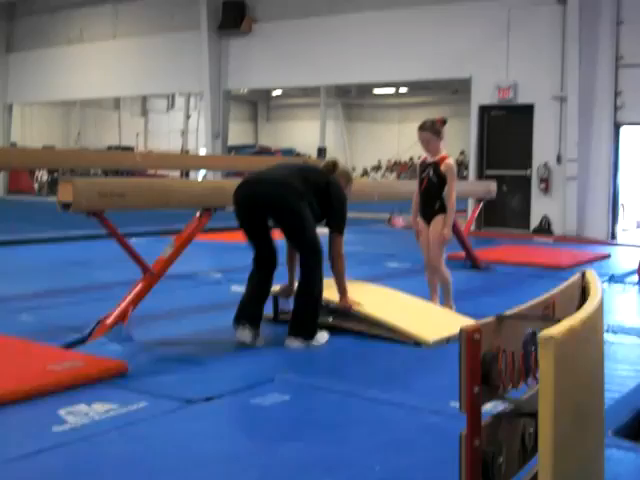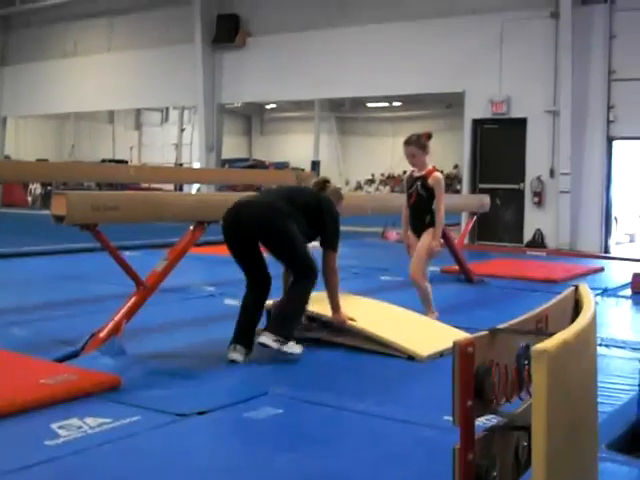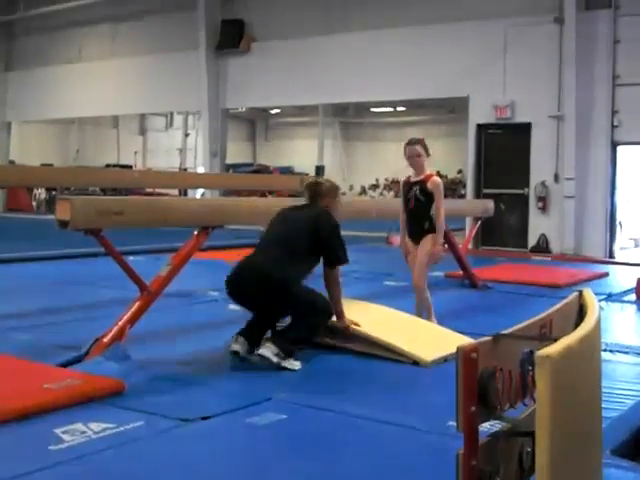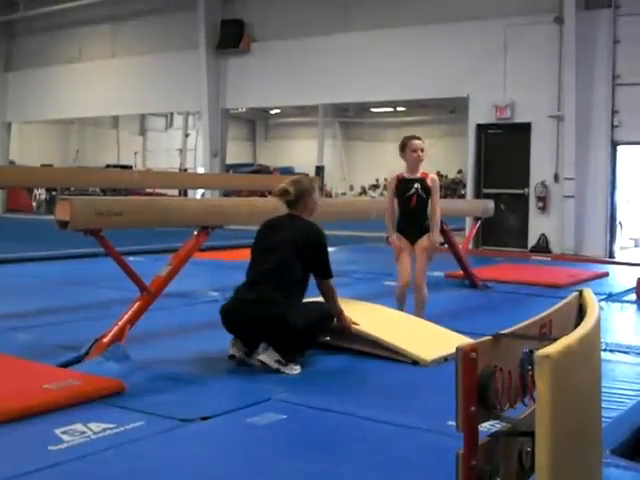
dt=0.3s
person 1, frame 1
right shoulder: (335, 191)
left elbow: (293, 243)
right elbow: (336, 253)
left wrist: (290, 283)
right wrist: (343, 295)
left hip: (245, 192)
right hip: (283, 195)
left knee: (265, 259)
right knee: (312, 258)
left ankle: (245, 326)
right ankle: (303, 334)
person 1, frame 2
right shoulder: (328, 208)
left elbow: (290, 258)
right elbow: (330, 268)
left wrist: (286, 298)
right wrist: (336, 311)
left hip: (234, 216)
right hip: (268, 218)
left knee: (258, 282)
right knee: (306, 273)
left ankle: (239, 346)
right ankle: (276, 334)
person 1, frame 3
left shoulder: (287, 213)
right shoulder: (327, 221)
right elbow: (332, 277)
right wrist: (341, 316)
right hip: (275, 281)
left knee: (274, 302)
right knee: (321, 309)
left ankle: (245, 340)
right ankle: (278, 347)
person 1, frame 4
left shoulder: (267, 226)
right shoulder: (313, 232)
right elbow: (325, 285)
right wrist: (340, 316)
right hip: (271, 318)
right knee: (325, 314)
left ankle: (243, 344)
right ankle: (279, 354)
person 2, frame 1
left shoulder: (447, 163)
right shoulder: (422, 163)
left elbow: (451, 196)
left wrist: (448, 226)
right wrist: (414, 219)
left hip: (439, 215)
right hip: (424, 216)
left knee: (437, 263)
right knee: (428, 263)
left ankle: (449, 303)
right ankle: (434, 301)
person 2, frame 2
left shoulder: (435, 177)
right shoulder: (409, 177)
left elbow: (440, 210)
left wrist: (437, 239)
right wrist: (405, 233)
left hip: (429, 229)
right hip: (414, 230)
left knee: (416, 275)
right knee: (420, 276)
left ankle: (432, 311)
right ankle: (428, 313)
person 2, frame 3
left shoulder: (434, 181)
right shoulder: (405, 183)
left elbow: (440, 214)
left wrist: (439, 243)
right wrist: (402, 240)
left hip: (427, 235)
right hip: (411, 237)
left knee: (419, 282)
right knee: (418, 283)
right ankle: (429, 317)
person 2, frame 4
left shoulder: (431, 179)
right shoulder: (395, 181)
left elbow: (435, 211)
right elbow: (390, 212)
left wrist: (434, 238)
right wrist: (392, 238)
left hip: (423, 234)
right hip: (402, 234)
left knee: (419, 282)
right knee: (404, 281)
